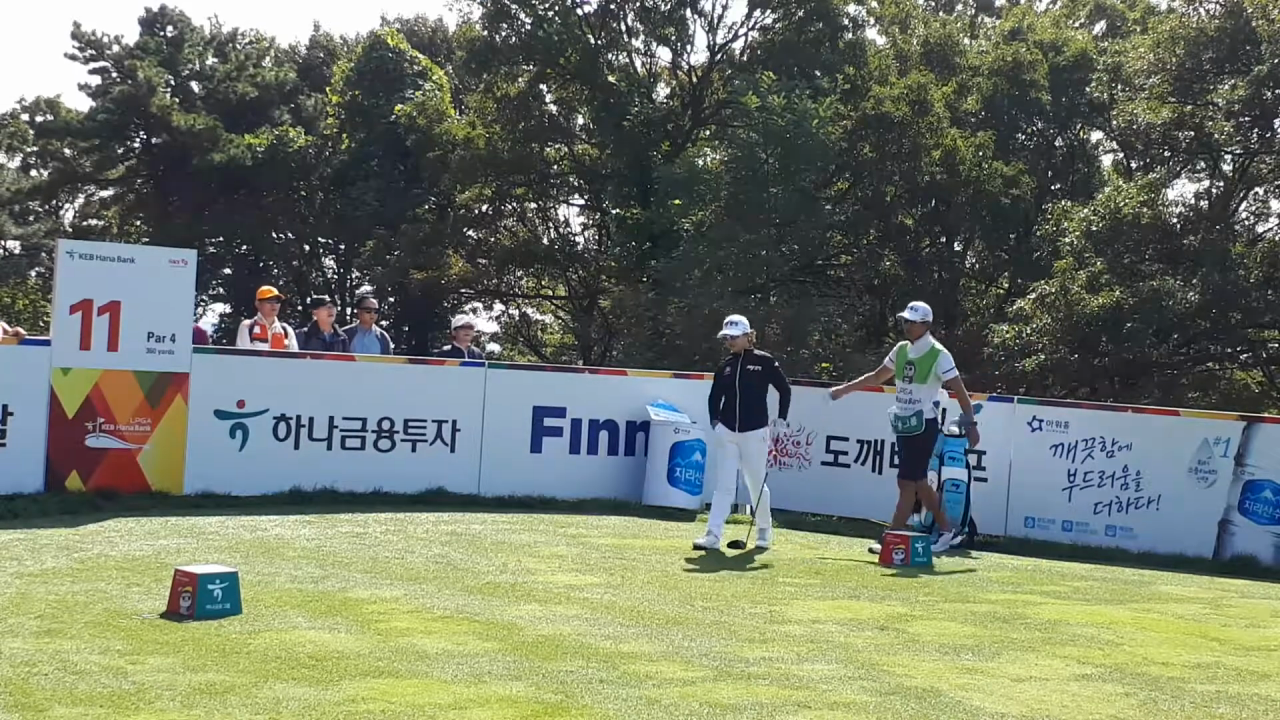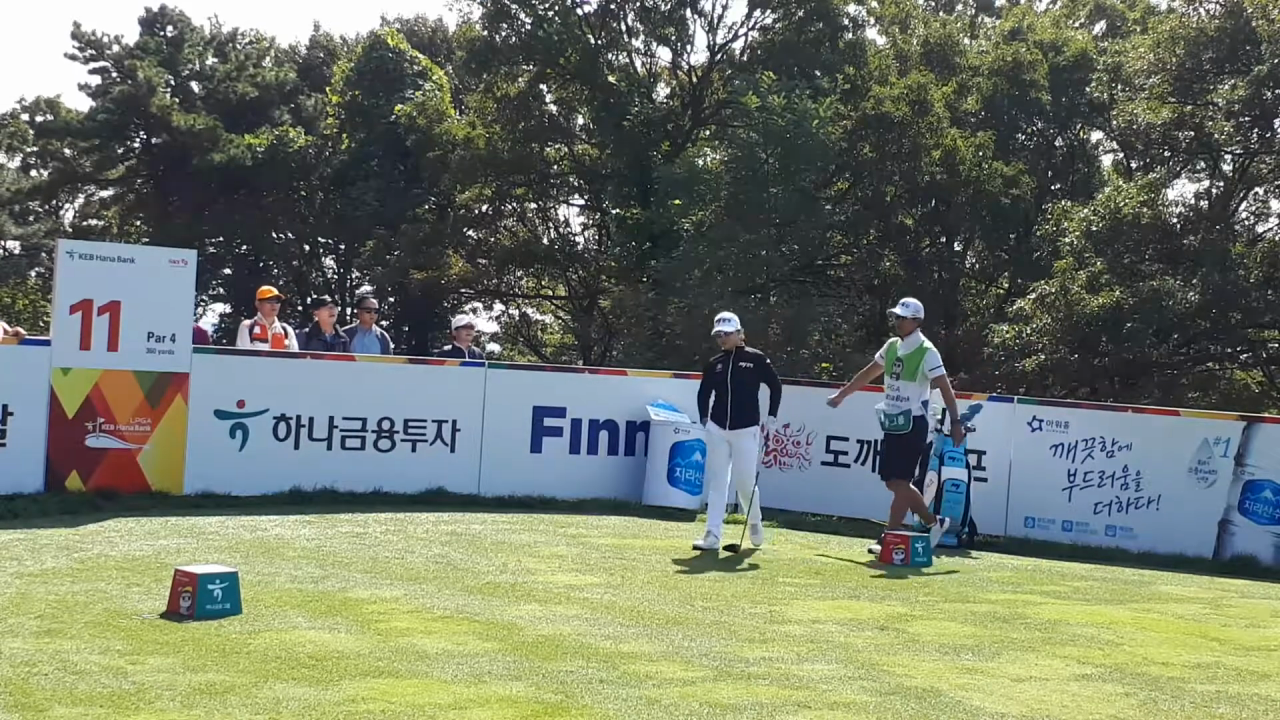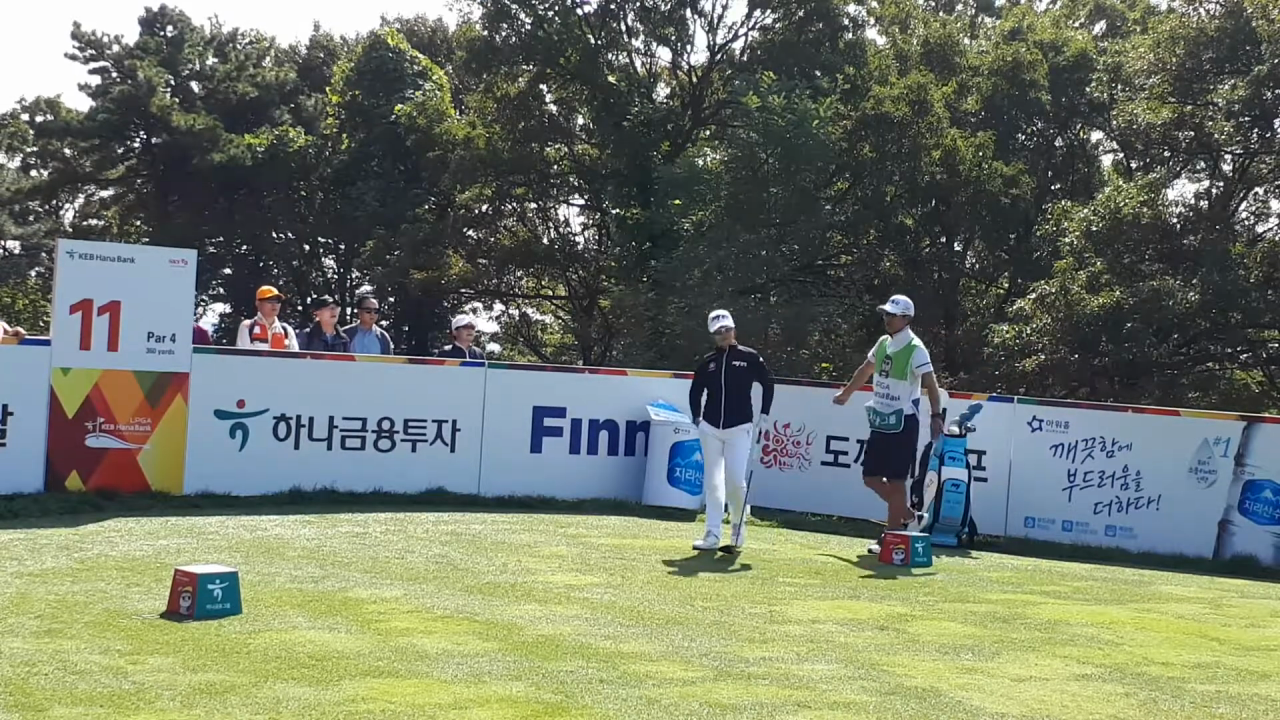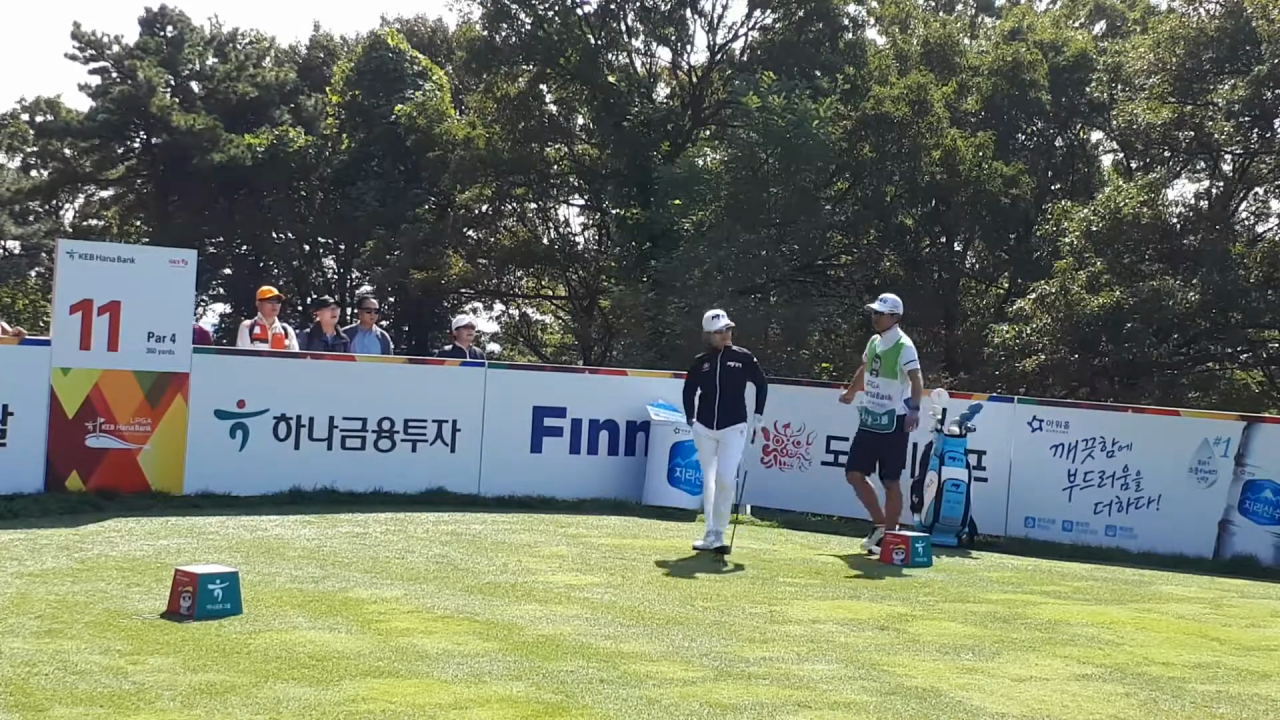
dt=0.1s
person 1, frame 1
left shoulder: (938, 354)
right shoulder: (901, 350)
left elbow: (959, 390)
right elbow: (877, 376)
left wrist: (970, 423)
right wrist: (846, 389)
left hip: (923, 426)
right hip: (903, 425)
left knee: (906, 483)
right knee: (918, 483)
right ankle: (948, 531)
person 1, frame 2
left shoulder: (926, 352)
right shoulder: (891, 345)
left elbow: (945, 387)
right elbow: (869, 372)
left wrist: (954, 422)
right wrist: (842, 395)
left hip: (911, 425)
right hip: (891, 423)
left knee: (899, 482)
right knee: (896, 482)
right ankle: (932, 522)
person 1, frame 3
left shoulder: (915, 349)
right shoulder: (883, 343)
left elbow: (931, 384)
right elbow: (865, 371)
left wrist: (936, 416)
right wrist: (845, 394)
left hip: (903, 424)
right hip: (880, 422)
left knee: (895, 482)
right knee: (871, 478)
right ankle: (910, 519)
person 1, frame 4
left shoulder: (904, 346)
right shoulder: (875, 342)
left elbow: (916, 381)
left wrist: (913, 409)
right wrist: (850, 393)
left hip: (894, 423)
right hip: (870, 420)
left knee: (891, 482)
right knee: (854, 474)
right ankle: (882, 525)
person 2, frame 1
left shoulder: (764, 362)
right shoulder: (725, 366)
left elbow: (784, 389)
right elbow: (715, 396)
left wrist: (781, 420)
right wrist: (714, 420)
left hip: (755, 432)
right hip: (727, 432)
left knee: (757, 485)
right knee: (723, 485)
left ankle: (764, 531)
right ankle: (712, 536)
person 2, frame 2
left shoulder: (756, 359)
right shoulder: (715, 363)
left elbow: (775, 386)
right elbow: (704, 393)
left wrist: (771, 417)
right wrist: (704, 419)
left hip: (747, 430)
right hip: (717, 430)
left knee: (744, 482)
right knee: (717, 482)
left ankle: (755, 525)
right ankle: (713, 535)
person 2, frame 3
left shoulder: (749, 357)
right shoulder: (707, 362)
left elbow: (768, 384)
right elbow: (695, 392)
left wrist: (764, 415)
right wrist: (697, 418)
left hip: (740, 428)
right hip: (710, 428)
left knee: (735, 480)
right knee: (712, 482)
left ankle: (737, 524)
right ankle: (712, 535)
person 2, frame 4
left shoulder: (743, 357)
right shoulder: (700, 362)
left elbow: (761, 384)
right elbow: (689, 391)
left wrist: (758, 415)
right wrist: (691, 420)
left hip: (734, 427)
right hip: (704, 428)
left knee: (725, 479)
right knee: (709, 483)
left ankle: (716, 532)
right ankle: (712, 535)
